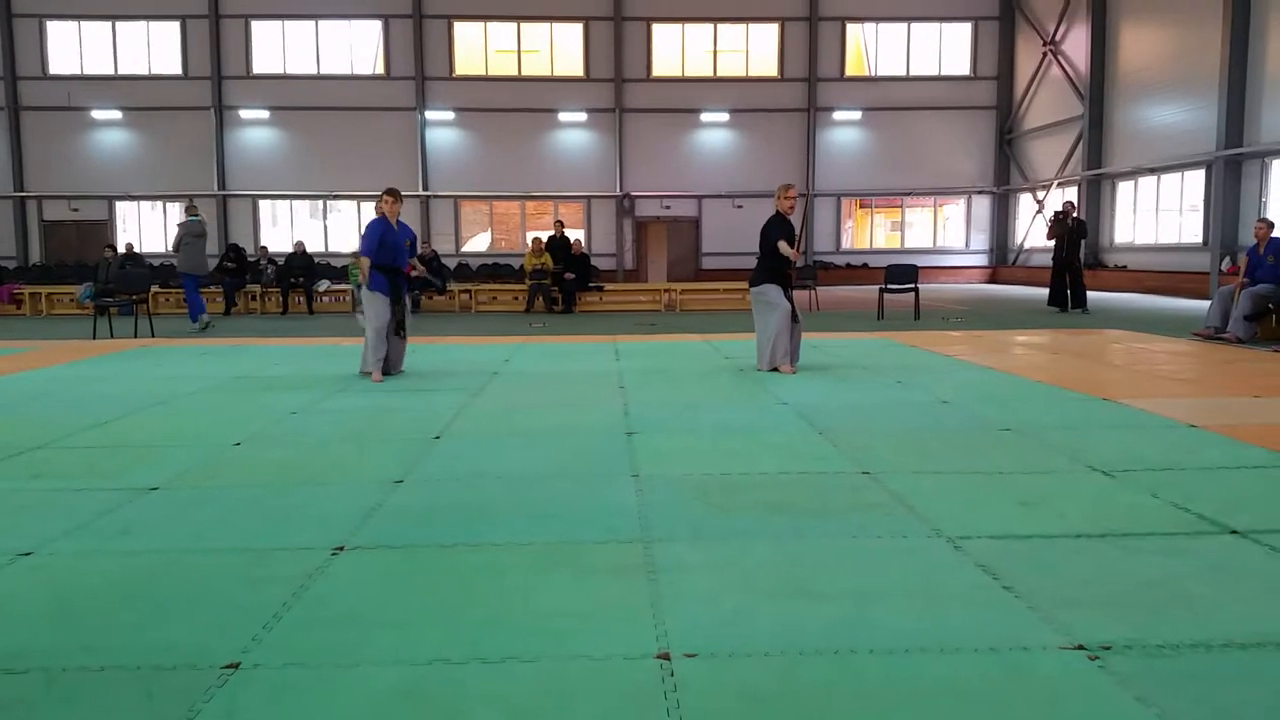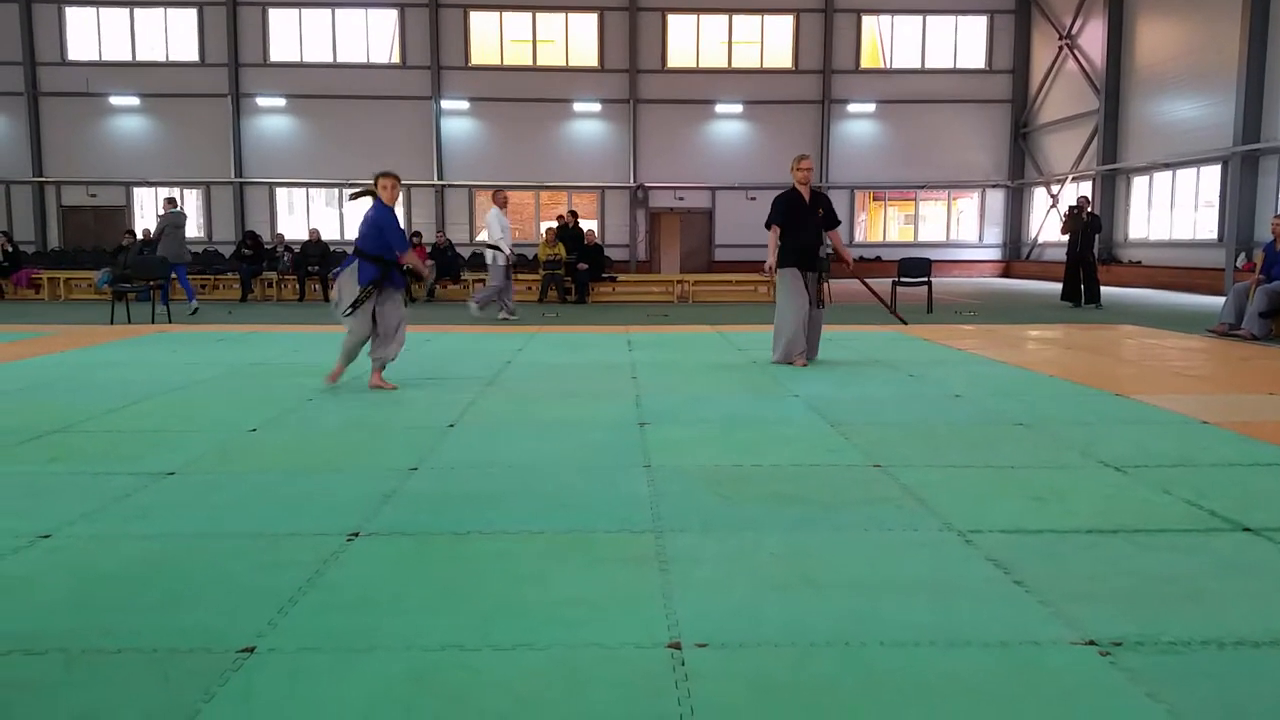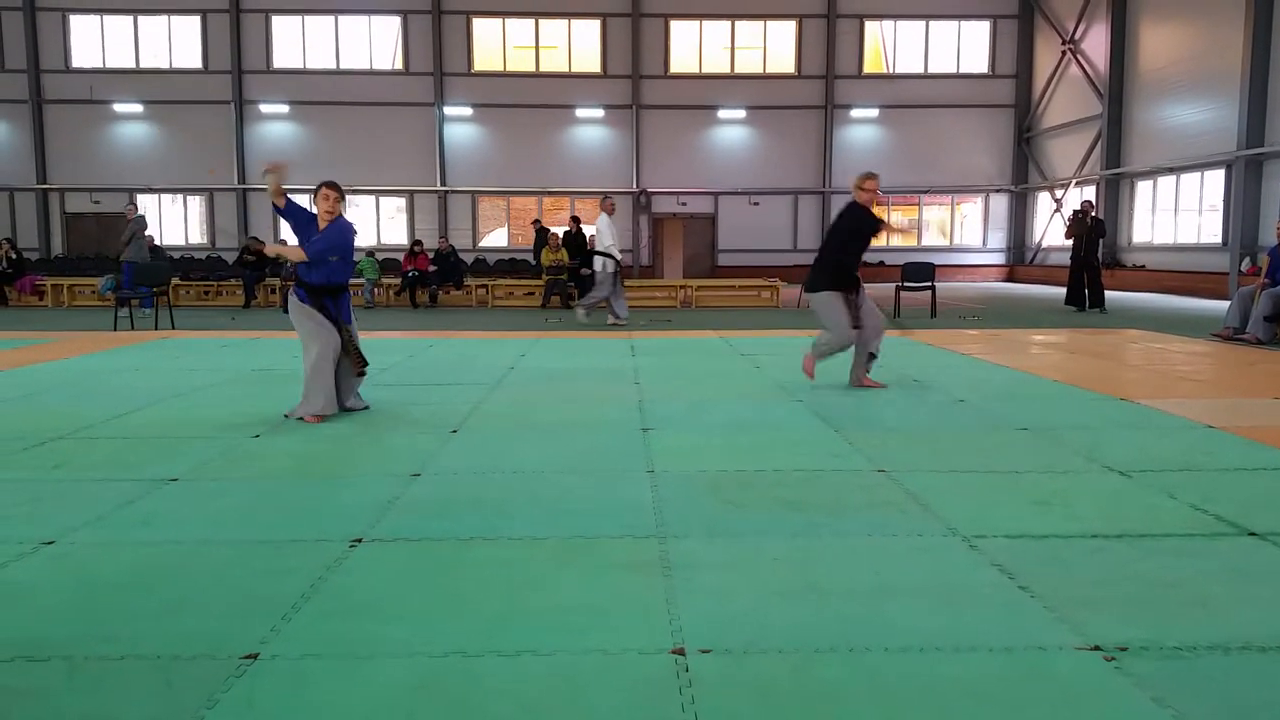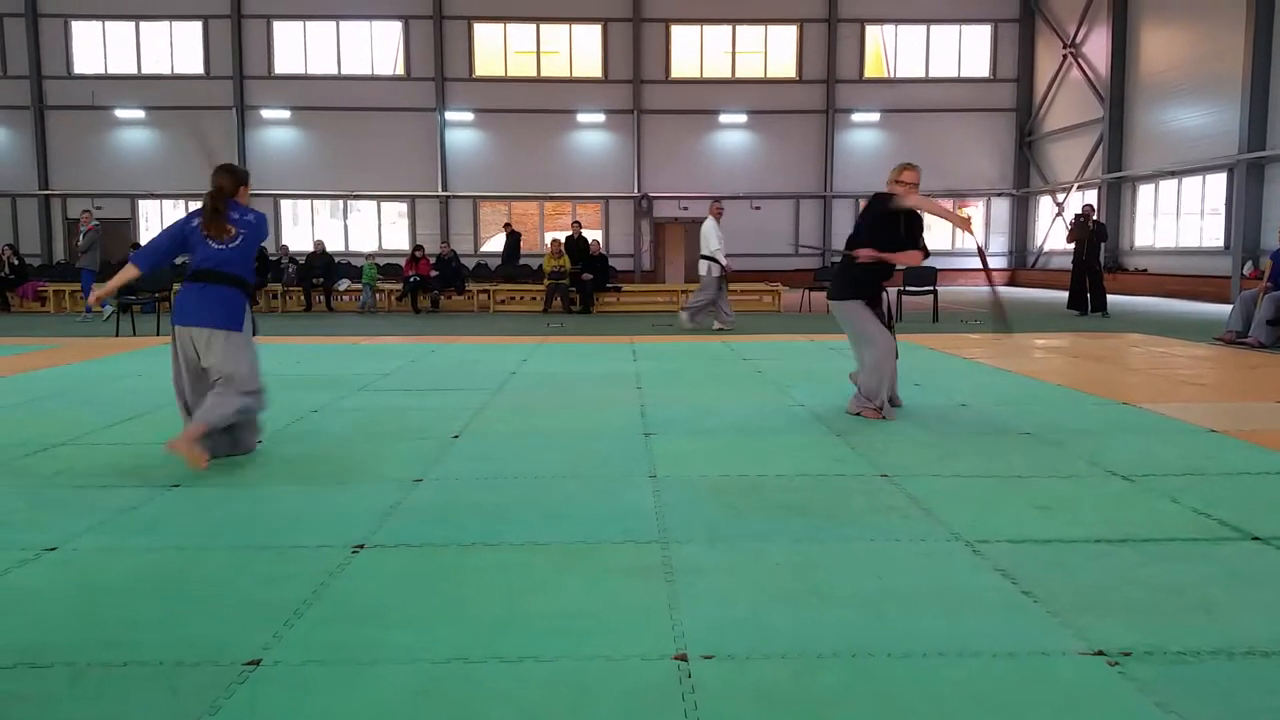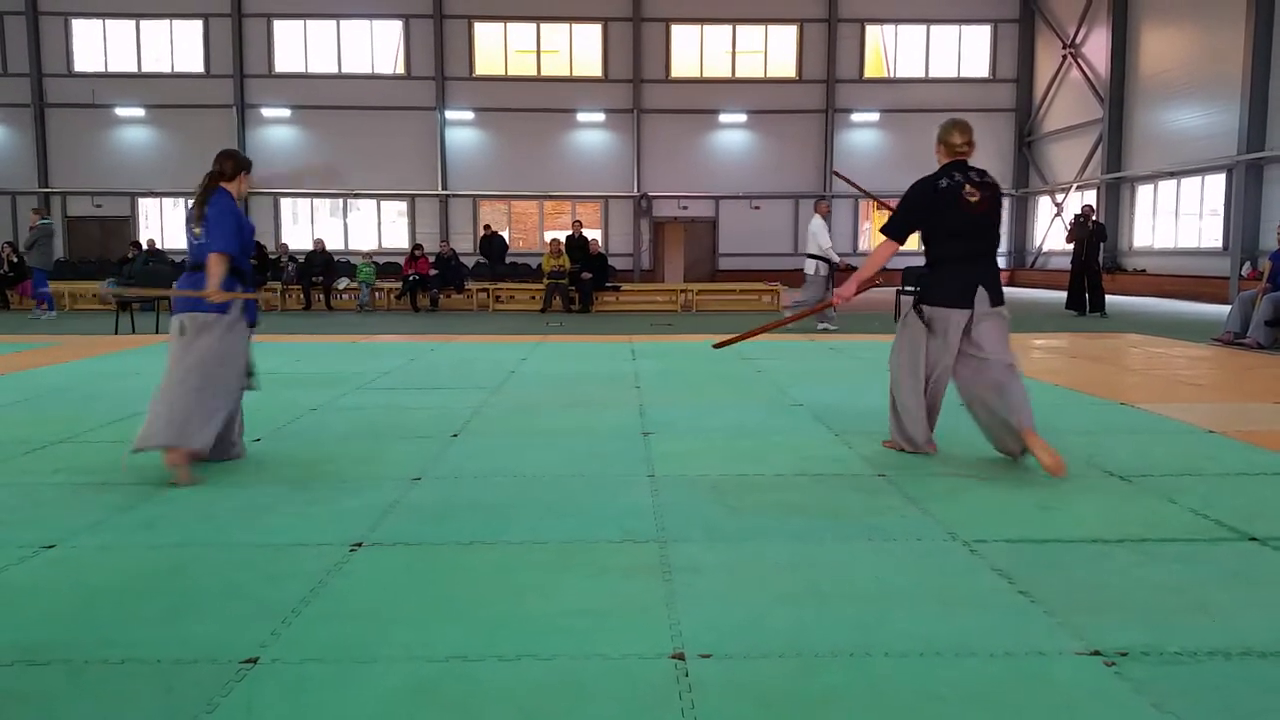
dt=1s
person 1, frame 1
left shoulder: (406, 231)
right shoulder: (374, 226)
right elbow: (365, 252)
left wrist: (417, 268)
right wrist: (364, 271)
left hip: (397, 281)
right hip: (376, 280)
left knee: (399, 325)
right knee: (378, 323)
left ankle: (391, 365)
right ankle: (375, 368)
person 1, frame 2
left shoulder: (381, 211)
right shoulder: (384, 215)
right elbow: (403, 251)
right wrist: (422, 268)
left hip: (384, 272)
right hip: (362, 272)
left knee: (393, 322)
right knee: (361, 327)
left ankle: (376, 375)
right ankle: (342, 364)
person 1, frame 3
left shoulder: (343, 230)
right shoulder: (304, 220)
left elbow: (307, 254)
right elbow: (278, 197)
left wrist: (278, 249)
right wrist: (275, 178)
left hip: (335, 301)
right hip: (304, 298)
left knee: (346, 350)
right knee: (324, 346)
left ankle: (344, 399)
right ankle: (313, 406)
person 1, frame 4
left shoulder: (193, 220)
right shoulder: (256, 220)
left elbow: (149, 256)
left wrist: (108, 288)
left hip: (188, 308)
right hip: (227, 309)
left knee: (201, 383)
right knee: (241, 386)
left ankle: (221, 441)
right ankle: (189, 437)
person 1, frame 5
left shoulder: (204, 204)
right shoulder: (227, 204)
right elbow: (222, 248)
right wrist: (215, 286)
left hip: (195, 297)
right hip: (219, 300)
left knee: (224, 373)
right knee: (211, 375)
left ankle: (219, 445)
right ankle: (177, 443)
person 2, frame 1
left shoulder: (786, 224)
right shoulder: (775, 223)
right elbow: (780, 245)
right wrist: (790, 253)
left hip: (778, 280)
right hip: (764, 280)
left knee: (792, 319)
right knee: (782, 311)
left ankle: (774, 359)
right ankle: (779, 360)
person 2, frame 2
left shoulder: (821, 200)
right shoulder: (783, 200)
left elbow: (831, 230)
right elbow: (774, 230)
left wrist: (845, 254)
right wrist: (771, 257)
left hip: (813, 262)
right hip: (790, 262)
left knee: (814, 309)
right knee: (794, 308)
left ankle: (806, 351)
right ankle: (793, 353)
person 2, frame 3
left shoulder: (861, 217)
right shoulder: (855, 212)
right elbow: (884, 227)
left hip: (846, 280)
right hip: (824, 282)
left knee: (873, 323)
right knee: (844, 334)
left ankle: (860, 374)
right ankle: (814, 354)
person 2, frame 4
left shoulder: (913, 221)
right shoulder: (879, 204)
left elbow: (916, 256)
right elbow: (909, 201)
left wrist: (881, 254)
right wrist: (952, 216)
left hip: (873, 291)
right hip: (847, 291)
left knee: (878, 350)
right knee: (880, 346)
left ankle: (866, 384)
right ankle: (865, 403)
person 2, frame 5
left shoulder: (927, 188)
right shoulder: (990, 185)
left elbow: (891, 242)
left wrist: (853, 283)
left hip: (944, 289)
right hip: (987, 289)
left knee: (911, 362)
right knee: (994, 370)
left ankle: (913, 438)
right ankle: (1029, 437)
